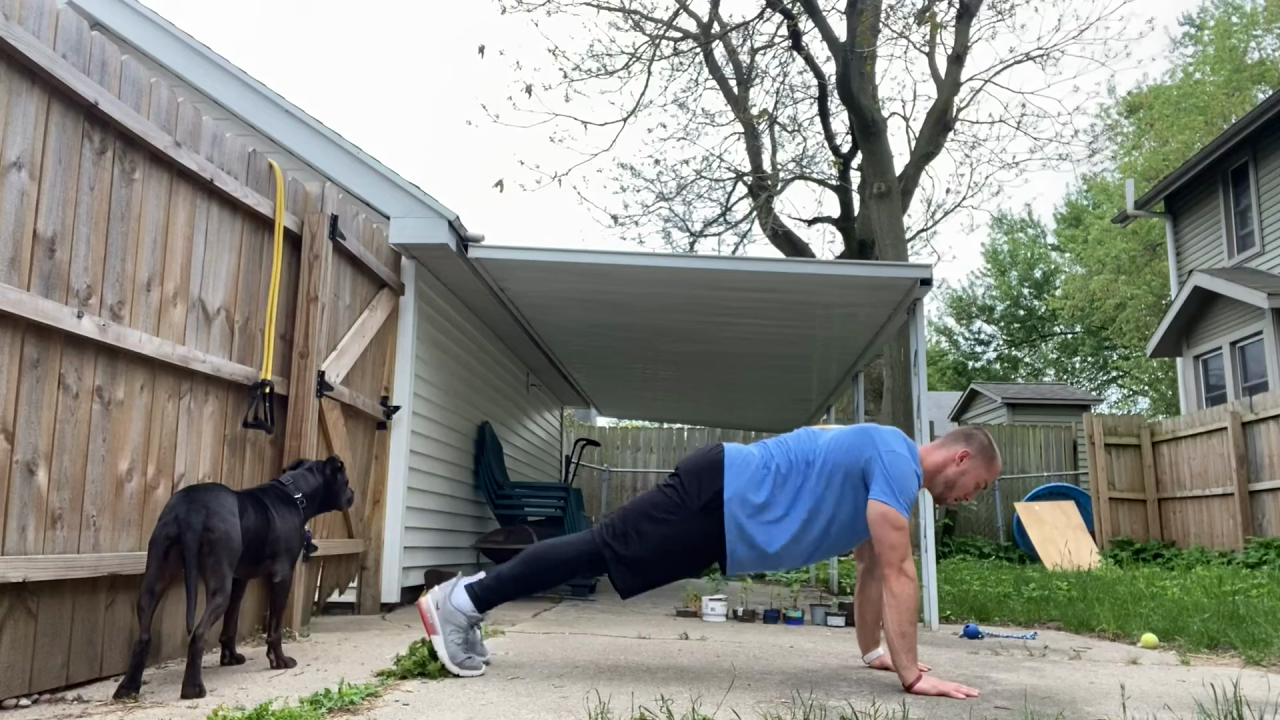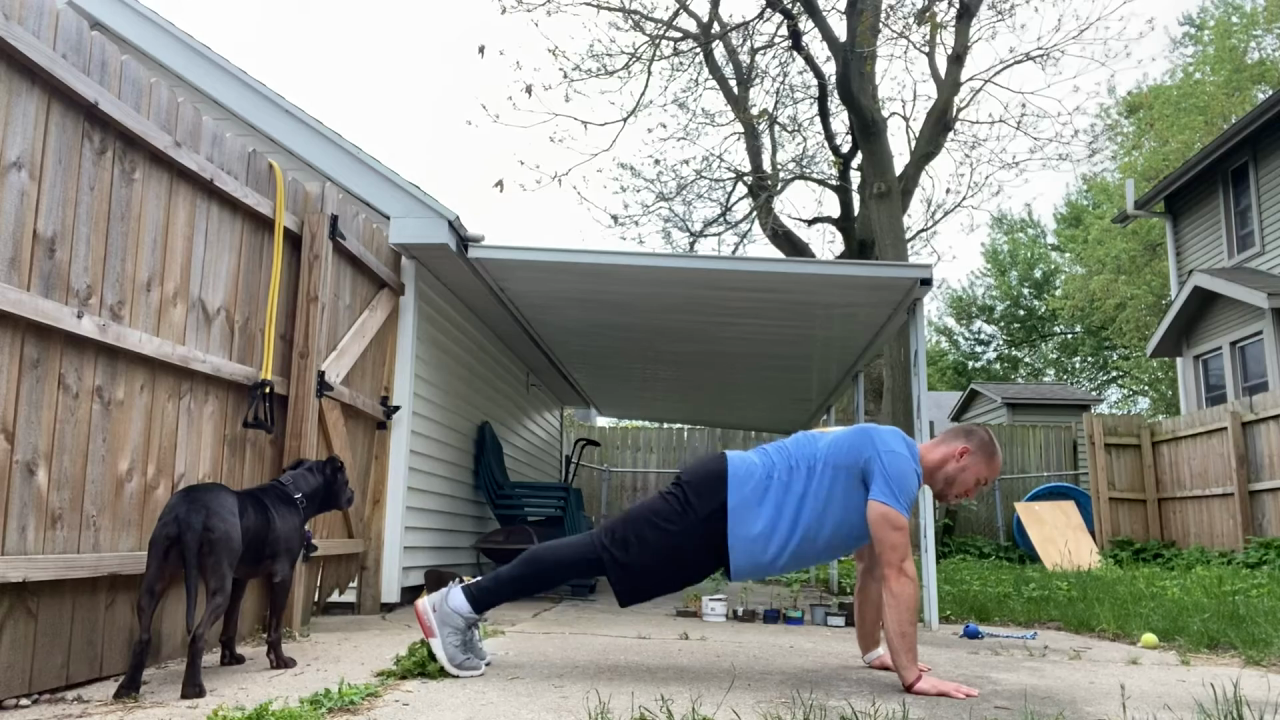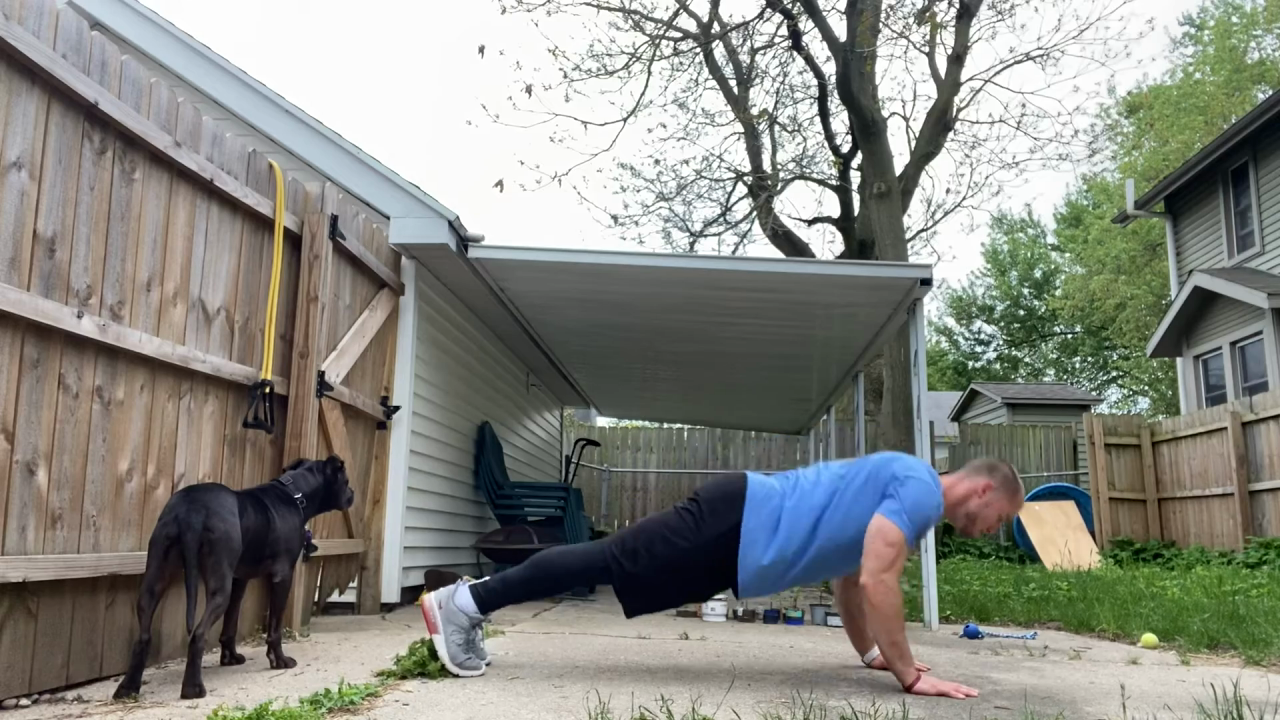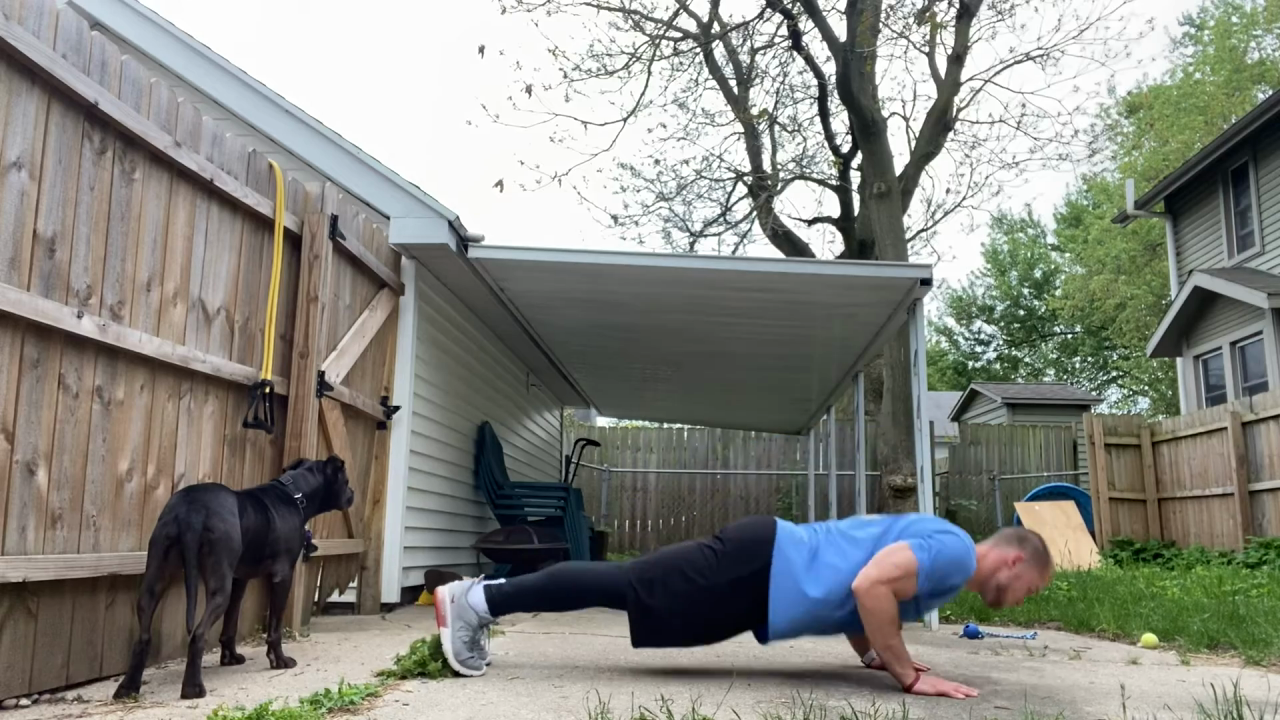
dt=0.2s
person 1, frame 1
left shoulder: (885, 462)
right shoulder: (898, 460)
left elbow: (871, 566)
right elbow: (898, 572)
left wrist: (872, 650)
right wrist: (911, 674)
left hip: (726, 502)
right hip: (719, 497)
left knee: (600, 546)
right knee: (600, 548)
left ankle: (474, 590)
right ankle: (461, 601)
person 1, frame 2
left shoulder: (886, 461)
right shoulder: (897, 458)
left elbow: (870, 567)
right elbow: (897, 573)
left wrist: (872, 650)
right wrist: (912, 675)
left hip: (728, 510)
right hip: (721, 505)
left knee: (597, 553)
right knee: (601, 553)
left ankle: (466, 600)
right ankle: (458, 604)
person 1, frame 3
left shoulder: (906, 486)
right shoulder: (920, 489)
left elbow: (852, 574)
right elbow: (875, 583)
left wrist: (869, 650)
right wrist: (910, 674)
left hip: (744, 525)
right hip: (737, 525)
left knee: (604, 563)
right knee: (609, 563)
left ankle: (471, 600)
right ankle: (463, 602)
person 1, frame 4
left shoulder: (937, 540)
right shoulder: (955, 553)
right elbow: (869, 586)
left wrist: (873, 653)
right wrist: (909, 674)
left hip: (770, 562)
right hip: (763, 570)
left knee: (622, 583)
right knee: (625, 588)
left ankle: (485, 594)
right ankle: (475, 598)
